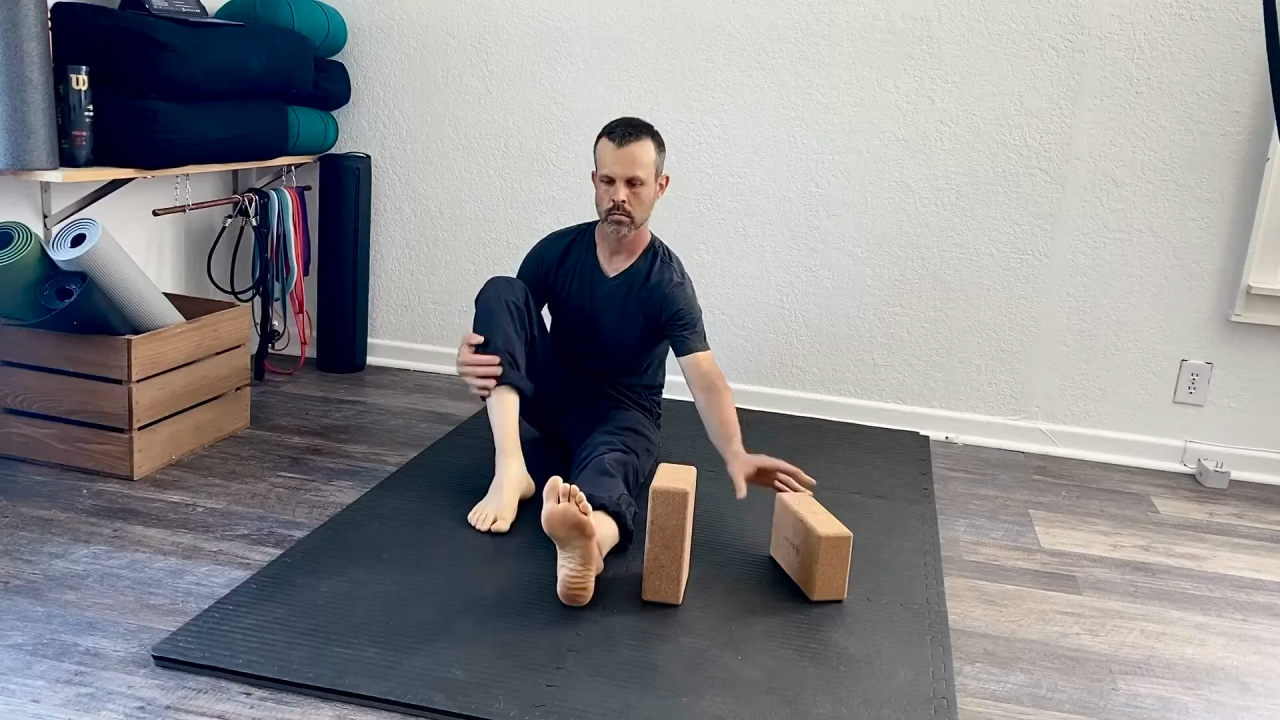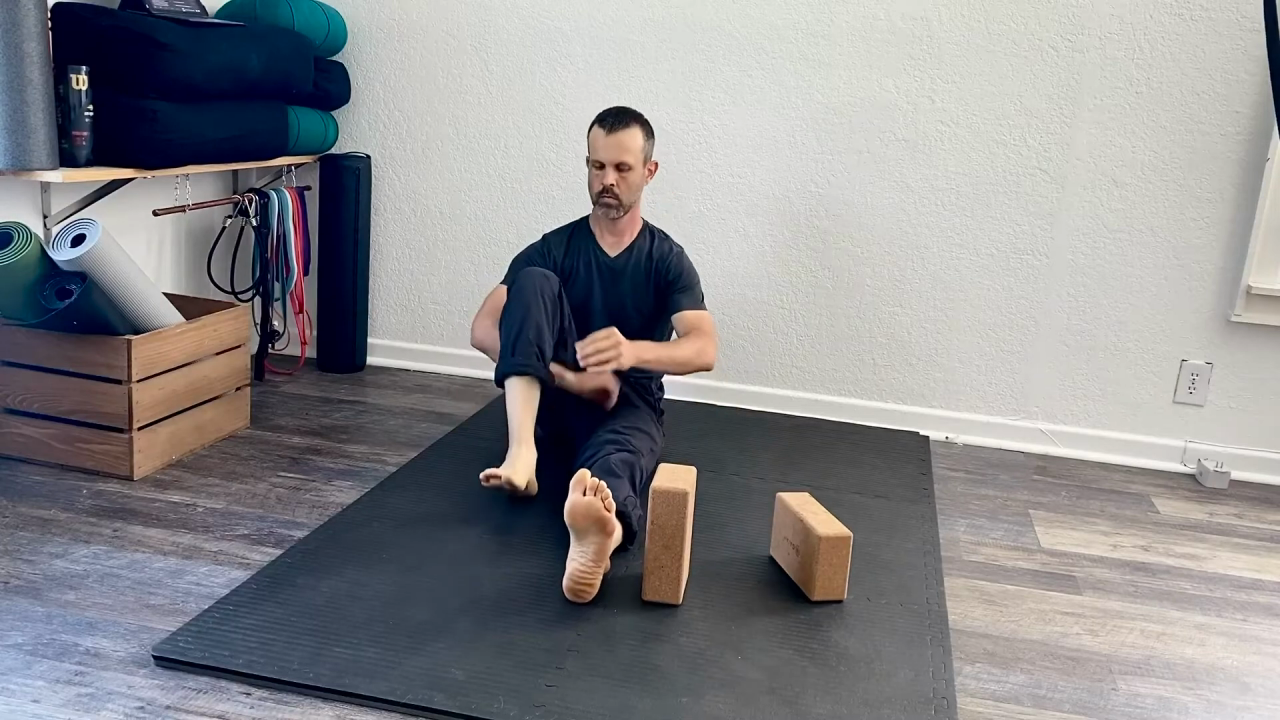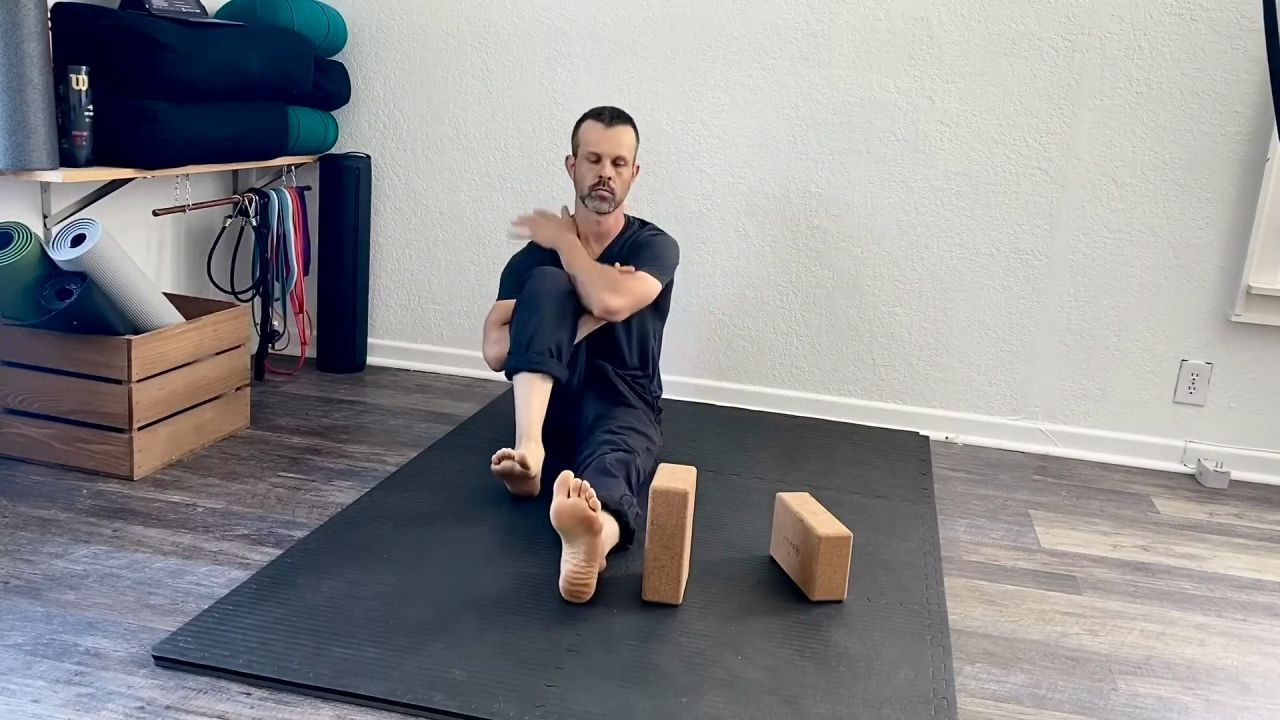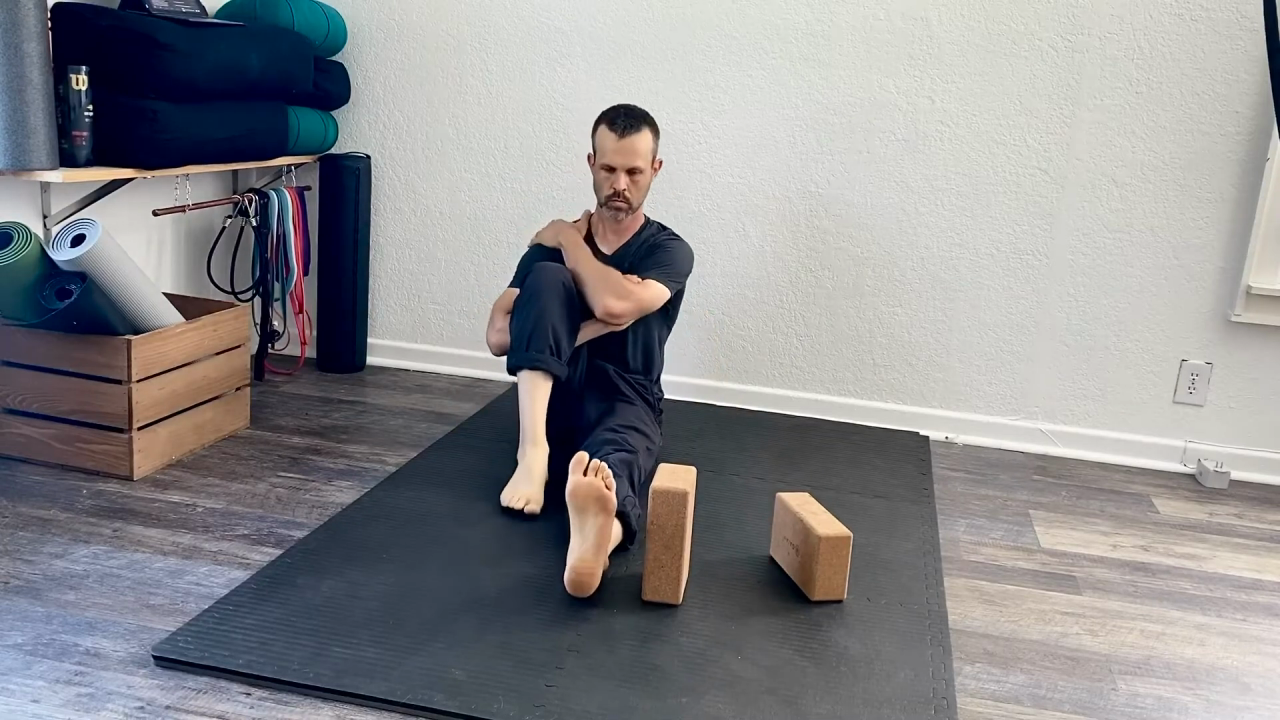
dt=0.7s
person 1, frame 1
left shoulder: (666, 282)
right shoulder: (557, 251)
left elbow: (706, 381)
right elbow: (502, 317)
left wrist: (735, 454)
right wrist: (475, 357)
left hip: (621, 408)
right hip: (557, 394)
left knee: (607, 472)
right knee: (499, 290)
left ankle: (585, 542)
right ankle: (510, 469)
person 1, frame 2
left shoulder: (667, 259)
right shoulder: (553, 248)
left elbow: (705, 350)
right elbow: (483, 329)
left wrist: (632, 351)
right wrist: (559, 373)
left hip: (627, 406)
right hip: (555, 402)
left knee: (613, 468)
right knee: (535, 282)
left ankle: (596, 543)
right ankle: (522, 451)
person 1, frame 3
left shoulder: (654, 246)
right shoulder: (533, 255)
left elbow: (613, 301)
right elbow: (495, 350)
left wrist: (563, 238)
right wrist: (590, 318)
left hip: (624, 408)
right hip: (554, 402)
left knee: (610, 469)
right knee: (546, 283)
left ankle: (592, 542)
right ankle: (529, 448)
person 1, frame 4
left shoulder: (669, 251)
right shoulder: (549, 246)
left elbow: (615, 304)
right elbow: (497, 337)
left wrist: (571, 241)
right wrist: (595, 326)
left hip: (624, 406)
right hip: (555, 403)
left knee: (611, 465)
right knee: (547, 277)
left ankle: (594, 541)
right ankle: (533, 452)
